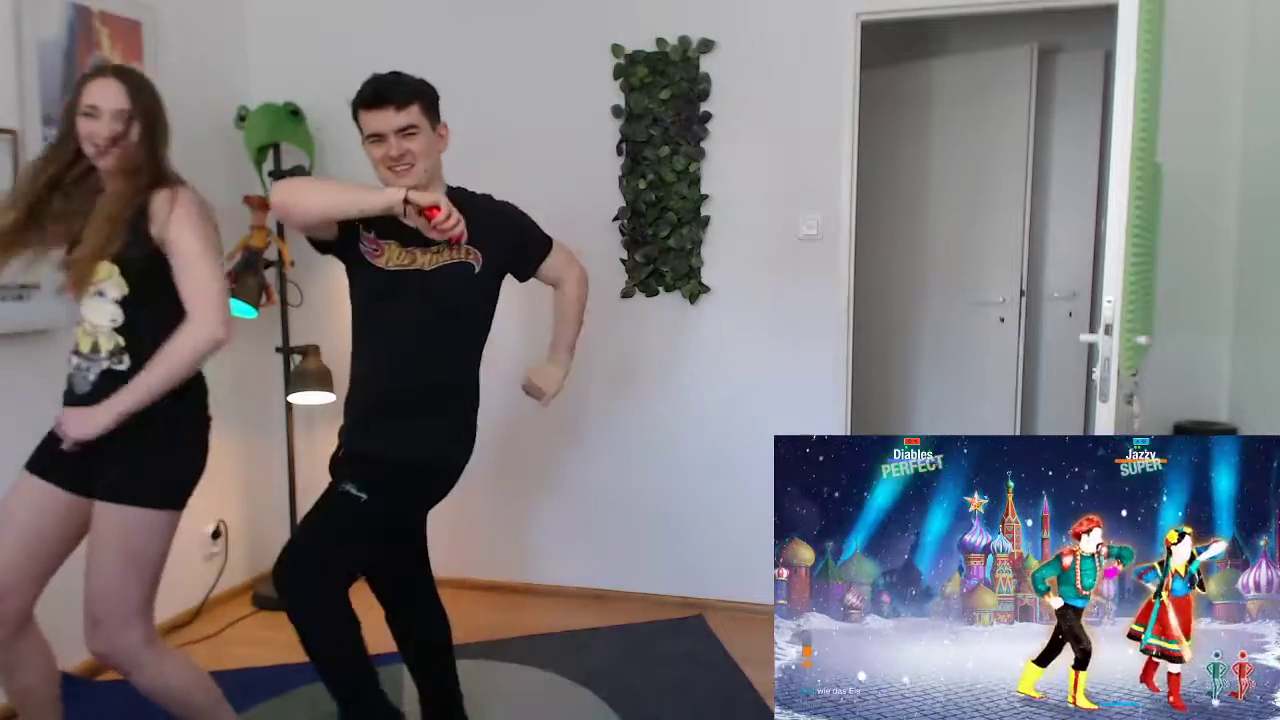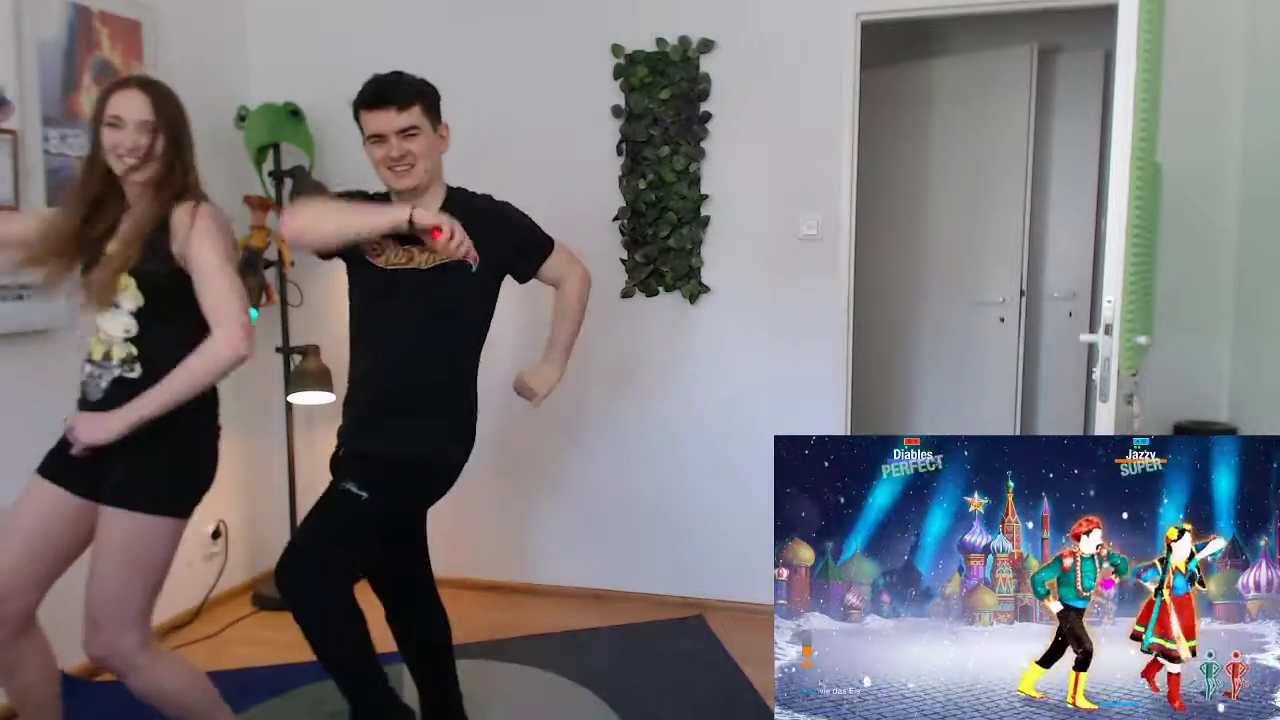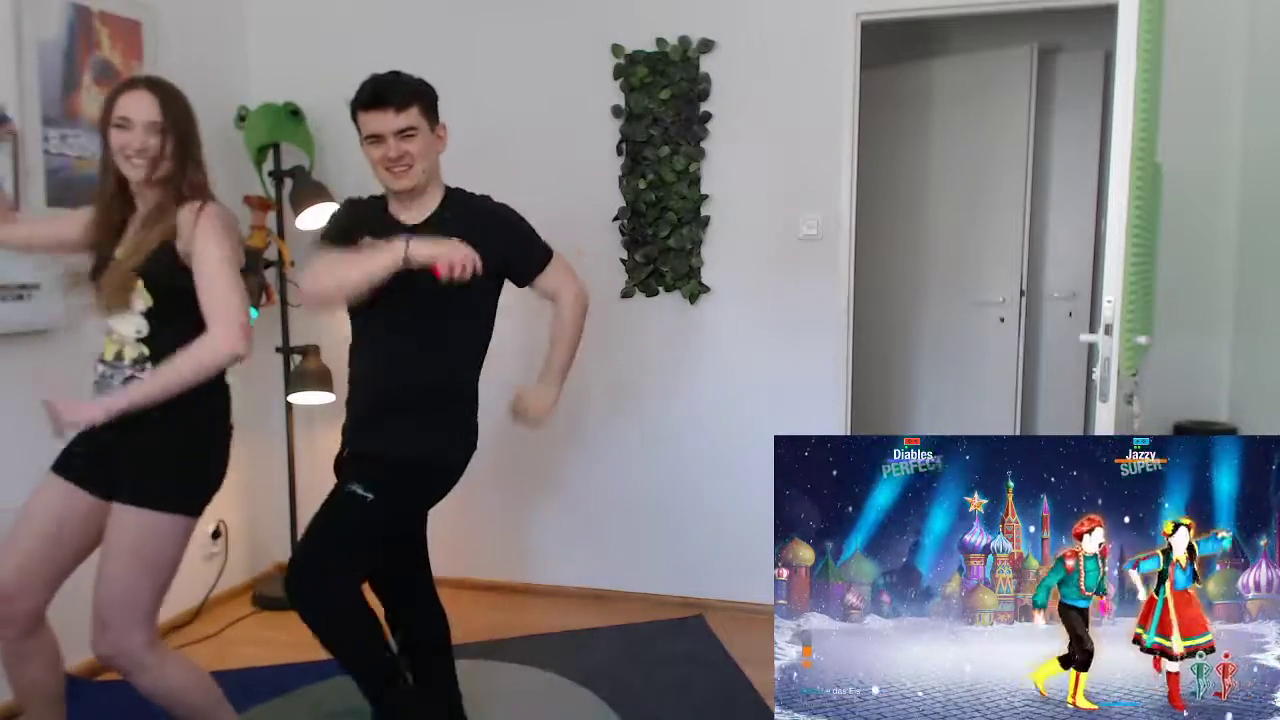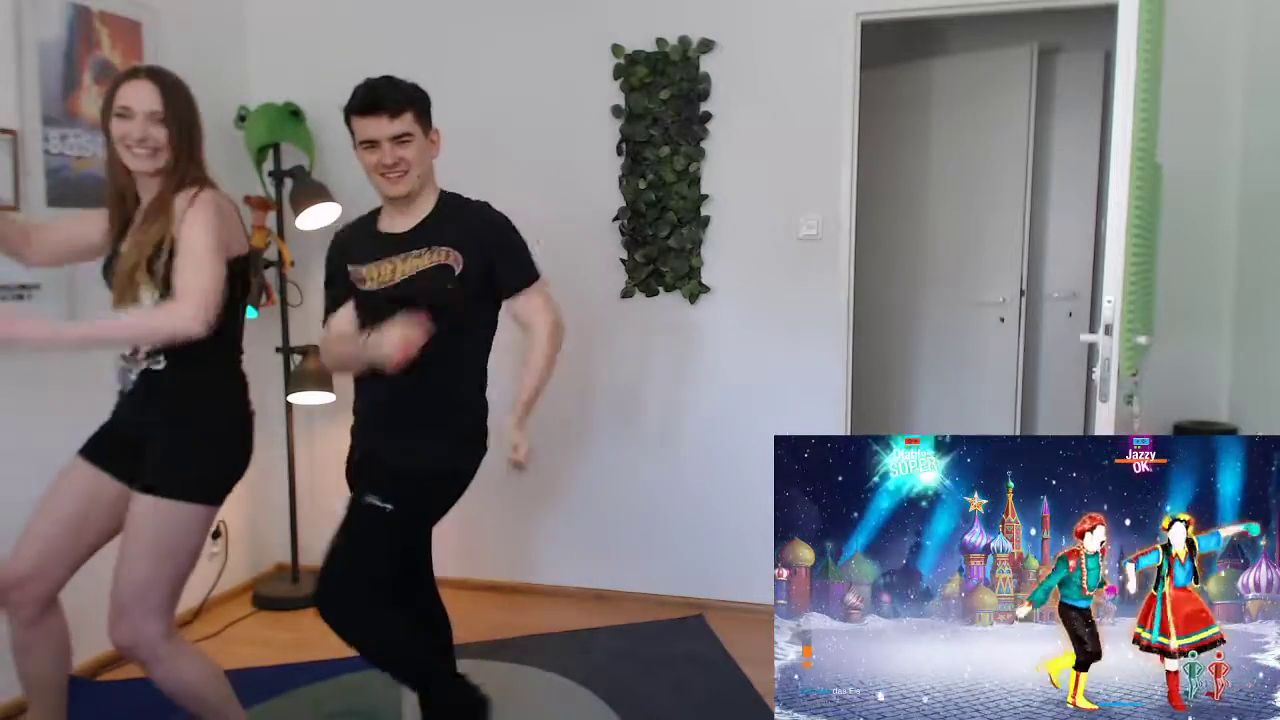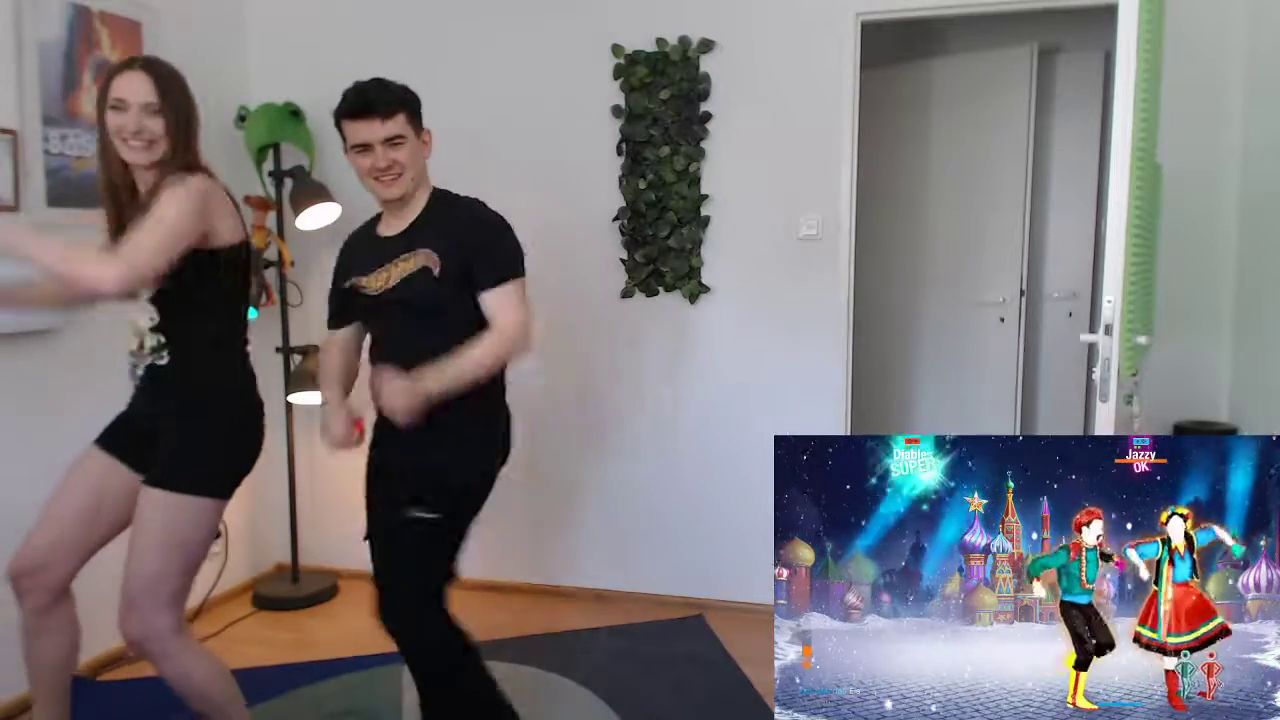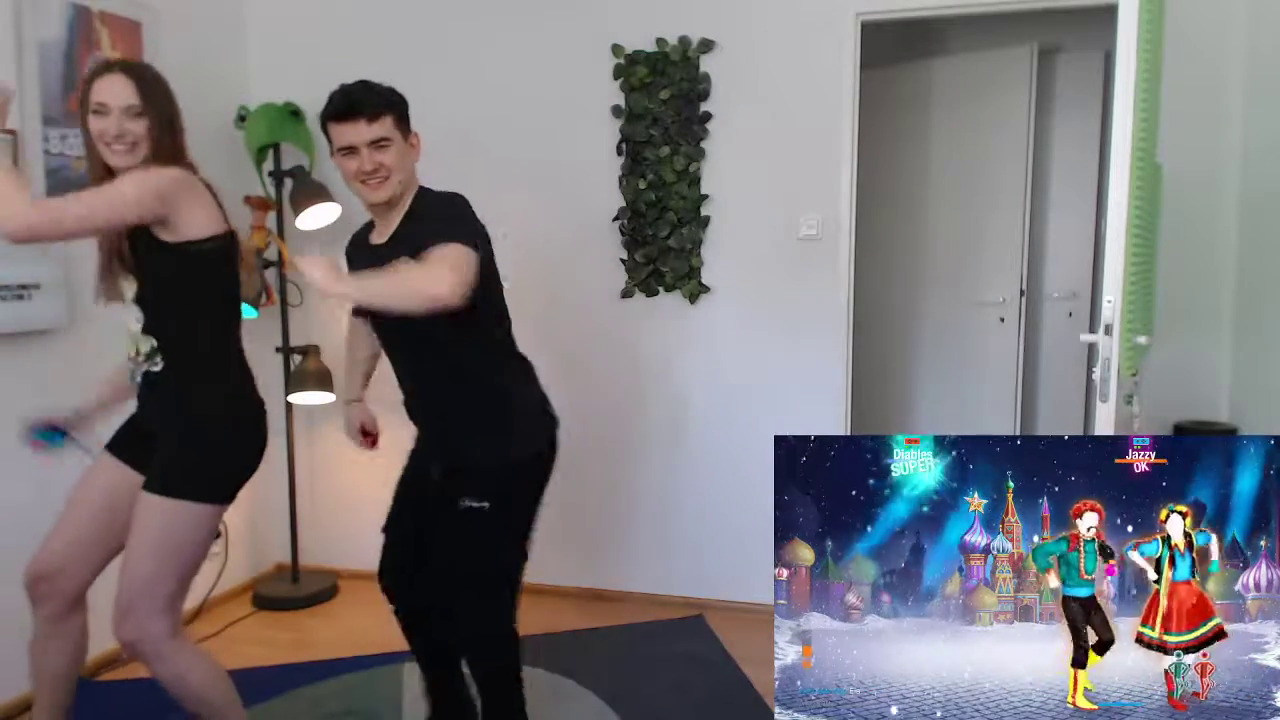
dt=0.1s
person 1, frame 1
left shoulder: (173, 205)
right shoulder: (77, 207)
left elbow: (210, 324)
left wrist: (109, 411)
left hip: (154, 431)
right hip: (85, 429)
left knee: (118, 639)
person 1, frame 2
left shoulder: (193, 218)
right shoulder: (103, 218)
left elbow: (232, 340)
left wrist: (125, 418)
left hip: (165, 439)
right hip: (96, 435)
left knee: (115, 643)
person 1, frame 3
left shoulder: (203, 219)
right shoulder: (117, 220)
left elbow: (229, 340)
left wrist: (108, 401)
left hip: (179, 437)
right hip: (113, 434)
left knee: (123, 642)
person 1, frame 4
left shoulder: (201, 205)
right shoulder: (129, 214)
left elbow: (191, 318)
left hip: (201, 427)
right hip: (139, 421)
left knee: (139, 631)
person 1, frame 5
left shoulder: (191, 196)
right shoulder: (140, 207)
left elbow: (114, 277)
right elbow: (85, 285)
left hip: (210, 419)
right hip: (155, 413)
left knee: (148, 624)
person 1, frame 6
left shoulder: (168, 186)
right shoulder: (137, 209)
right wrist: (91, 408)
left hip: (211, 424)
right hip: (160, 418)
left knee: (143, 628)
person 2, frame 1
left shoulder: (489, 220)
right shoulder: (359, 214)
left elbow: (571, 276)
right elbow: (286, 199)
left wrist: (555, 365)
right wrist: (402, 199)
left hip: (424, 444)
right hip: (371, 441)
left knee: (302, 575)
right knee: (402, 587)
person 2, frame 2
left shoulder: (489, 220)
right shoulder: (358, 216)
left elbow: (573, 277)
right elbow: (294, 226)
left wrist: (550, 367)
right wrist: (405, 215)
left hip: (423, 443)
right hip: (369, 439)
left knee: (305, 574)
right knee: (402, 585)
person 2, frame 3
left shoulder: (488, 221)
right shoulder: (354, 223)
left elbow: (569, 292)
right elbow: (315, 288)
left wrist: (549, 384)
right wrist: (411, 249)
left hip: (425, 442)
right hip: (368, 438)
left knee: (313, 581)
right knee: (401, 585)
person 2, frame 4
left shoulder: (480, 227)
right shoulder: (351, 242)
left elbow: (543, 322)
right elbow: (334, 350)
left wrist: (520, 421)
right wrist: (373, 346)
left hip: (438, 449)
right hip: (378, 446)
left knee: (343, 593)
right knee: (403, 589)
person 2, frame 5
left shoulder: (472, 224)
right shoulder: (357, 248)
left elbow: (512, 331)
right elbow: (341, 340)
left wrist: (425, 385)
right wrist: (334, 403)
left hip: (462, 448)
right hip: (397, 446)
left knee: (405, 601)
right knee: (402, 592)
person 2, frame 6
left shoulder: (447, 215)
right shoulder: (361, 249)
left elbow: (442, 288)
left wrist: (335, 282)
right wrist: (352, 396)
left hip: (507, 443)
right hip: (440, 446)
left knee: (478, 600)
right knee: (404, 582)
person 3, frame 1
left shoulder: (1100, 552)
right shoulder: (1066, 558)
left elbow: (1126, 552)
right elbow: (1038, 575)
left wrist: (1118, 563)
right wrist: (1049, 597)
left hip: (1078, 610)
right hip: (1066, 609)
left knee: (1052, 649)
right knee: (1084, 648)
left ankle: (1025, 685)
right ankle: (1077, 696)
person 3, frame 2
left shoulder: (1100, 554)
right shoulder: (1066, 559)
left elbow: (1121, 561)
right elbow: (1037, 578)
left wrist: (1116, 574)
right wrist: (1048, 601)
left hip: (1079, 611)
right hip: (1067, 610)
left knee: (1056, 651)
right knee: (1085, 649)
left ankle: (1026, 684)
right ankle: (1076, 697)
person 3, frame 3
left shoulder: (1100, 555)
right shoulder: (1068, 559)
right elbow: (1047, 583)
left wrist: (1103, 596)
right wrist: (1038, 609)
left hip: (1083, 609)
right hip: (1069, 609)
left knee: (1075, 654)
right knee: (1086, 649)
left ankle: (1039, 675)
right ankle: (1076, 697)
person 3, frame 4
left shoulder: (1099, 553)
right shoulder: (1070, 558)
right elbow: (1049, 583)
left wrist: (1104, 586)
right wrist: (1030, 603)
left hip: (1085, 610)
right hip: (1070, 609)
left knee: (1095, 653)
right knee: (1087, 649)
left ankle: (1054, 666)
right ankle: (1076, 697)
person 3, frame 5
left shoulder: (1095, 547)
right shoulder: (1070, 550)
right elbow: (1038, 563)
left wrist: (1111, 558)
right wrist: (1036, 581)
left hip: (1087, 605)
right hip: (1071, 606)
left knee: (1107, 643)
right knee: (1085, 648)
left ankle: (1074, 663)
right ankle: (1075, 697)
person 3, frame 6
left shoulder: (1095, 538)
right shoulder: (1069, 541)
left elbow: (1104, 548)
right elbow: (1039, 551)
left wrist: (1110, 560)
right wrist: (1049, 573)
left hip: (1090, 598)
right hip: (1072, 600)
left knee: (1107, 638)
right knee: (1082, 645)
left ankle: (1082, 673)
right ankle: (1075, 696)
person 4, frame 1
left shoulder: (1194, 556)
right shoulder: (1160, 568)
left elbow: (1222, 544)
right elbow: (1138, 573)
left wrist: (1200, 559)
left hip: (1184, 605)
right hip: (1166, 607)
left knee: (1162, 646)
right knee: (1175, 648)
left ankle: (1147, 676)
right ankle: (1174, 696)
person 4, frame 2
left shoulder: (1193, 553)
right shoulder: (1160, 565)
left elbow: (1220, 542)
right elbow: (1137, 573)
left wrist: (1199, 557)
right wrist: (1153, 588)
left hip: (1185, 603)
right hip: (1167, 605)
left knee: (1164, 644)
right knee: (1175, 648)
left ankle: (1149, 672)
right ankle: (1174, 695)
person 4, frame 3
left shoulder: (1192, 548)
right shoulder: (1161, 556)
left elbow: (1217, 540)
right elbow: (1132, 566)
left wrist: (1225, 537)
right wrist: (1141, 589)
left hip: (1186, 601)
right hip: (1168, 602)
left knee: (1190, 644)
right knee: (1174, 647)
left ankle: (1161, 659)
right ankle: (1174, 694)
person 4, frame 4
left shoulder: (1192, 544)
right shoulder: (1160, 552)
left elbow: (1219, 535)
right elbow: (1131, 562)
left wrist: (1243, 528)
right wrist: (1131, 579)
left hip: (1186, 598)
right hip: (1167, 600)
right knee: (1173, 647)
left ankle: (1167, 652)
right ankle: (1173, 694)
person 4, frame 5
left shoulder: (1192, 539)
right shoulder: (1160, 545)
left elbow: (1213, 530)
right elbow: (1130, 549)
left wrist: (1232, 544)
right wrist: (1142, 567)
left hip: (1189, 594)
right hip: (1169, 597)
right knee: (1172, 646)
right ankle: (1173, 694)
person 4, frame 6
left shoulder: (1191, 538)
right shoulder: (1159, 543)
left elbow: (1211, 537)
right elbow: (1131, 549)
left wrist: (1214, 560)
right wrist: (1148, 568)
left hip: (1189, 593)
right hip: (1169, 595)
left knee: (1196, 637)
right knee: (1172, 645)
left ankle: (1181, 683)
right ankle: (1173, 693)
